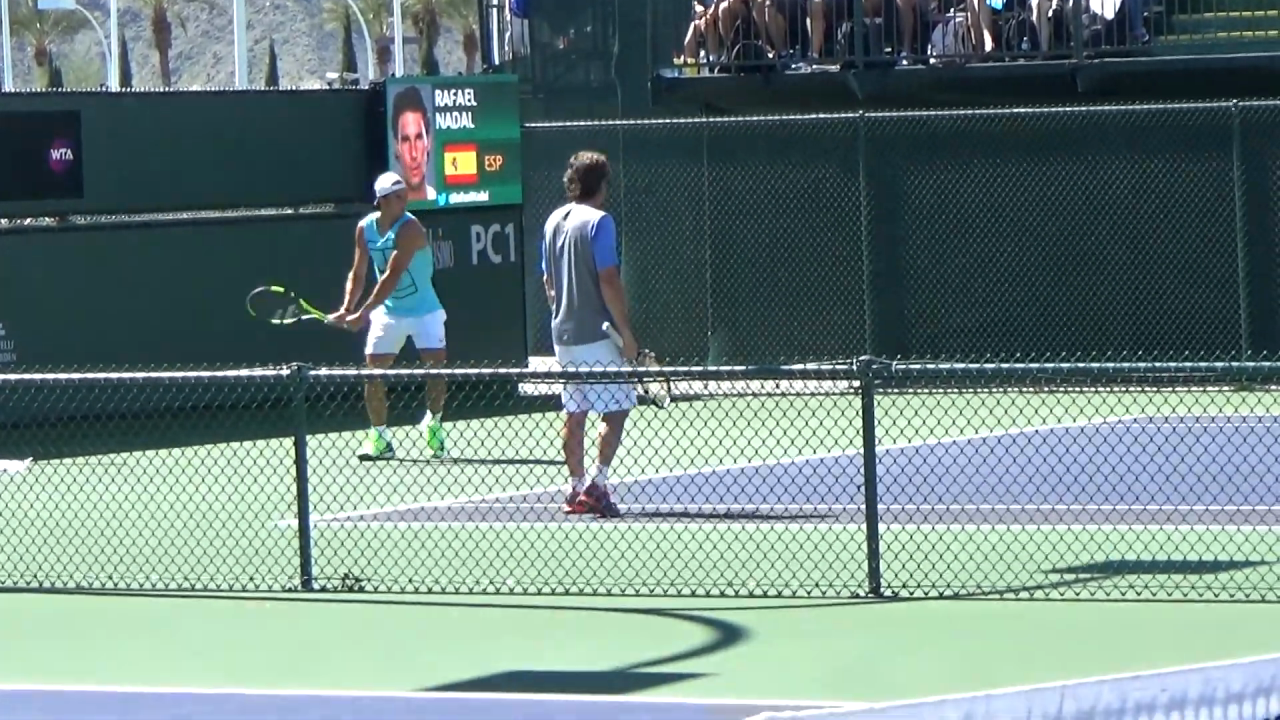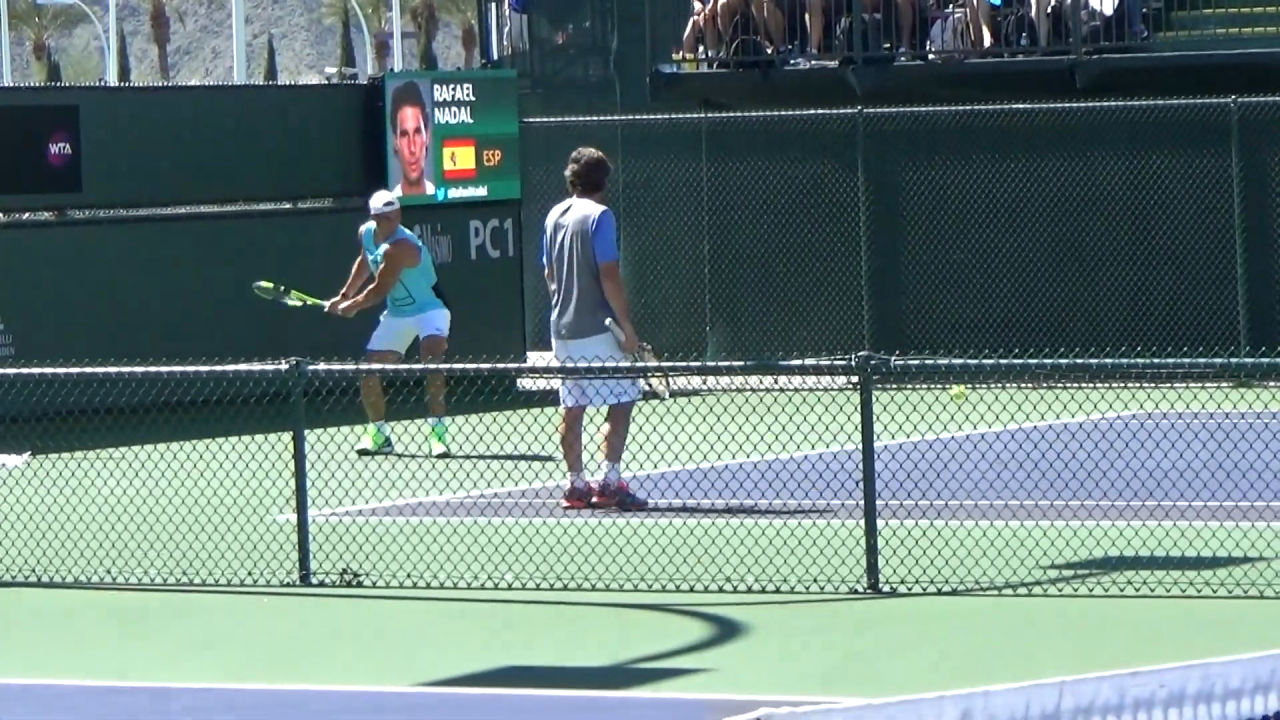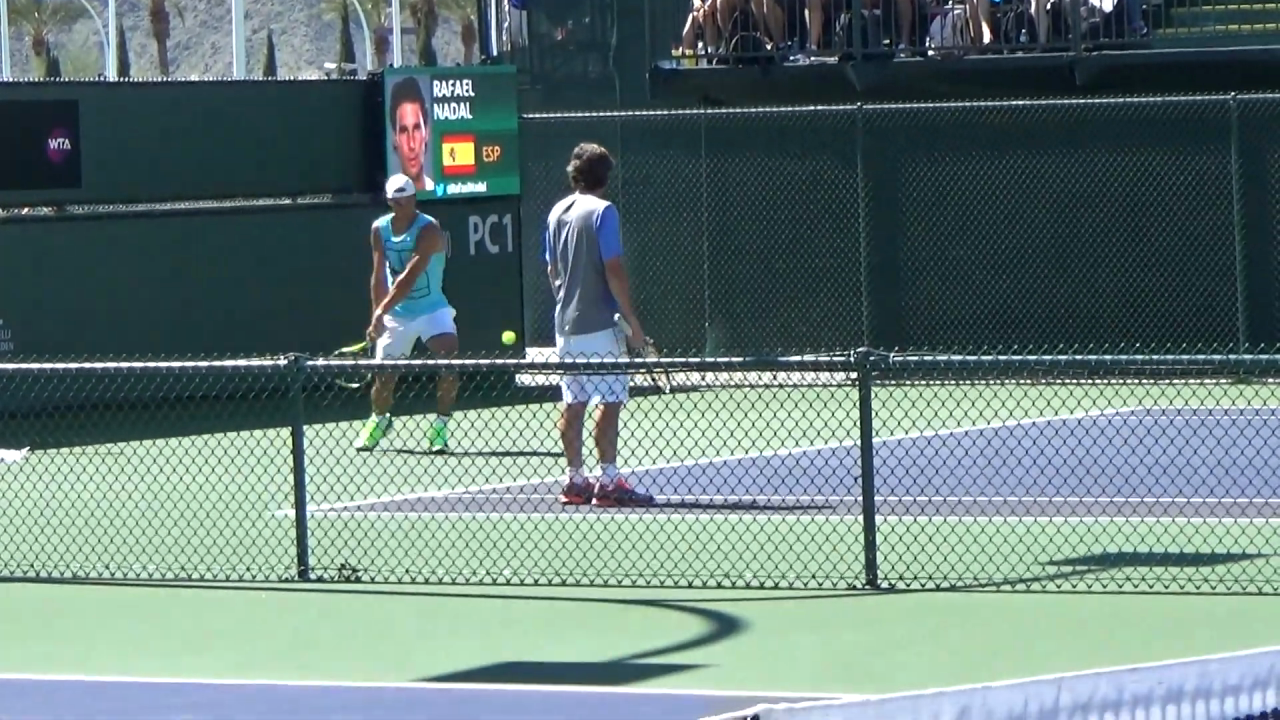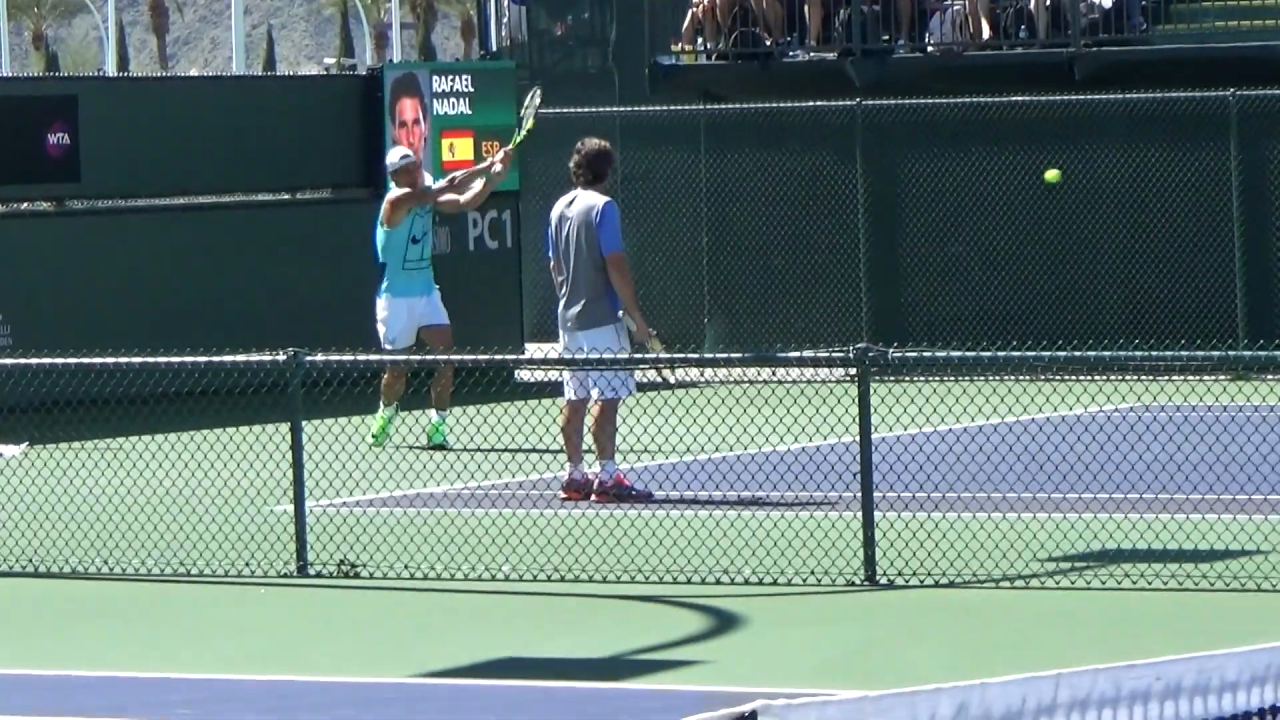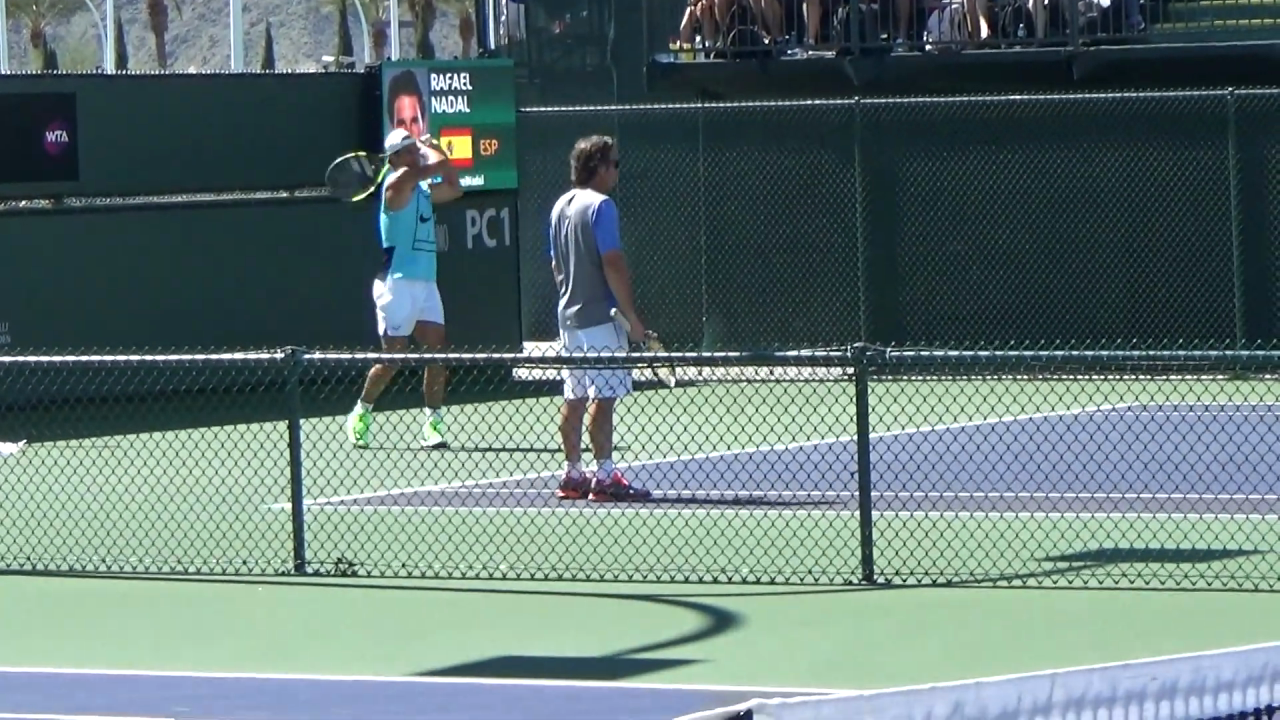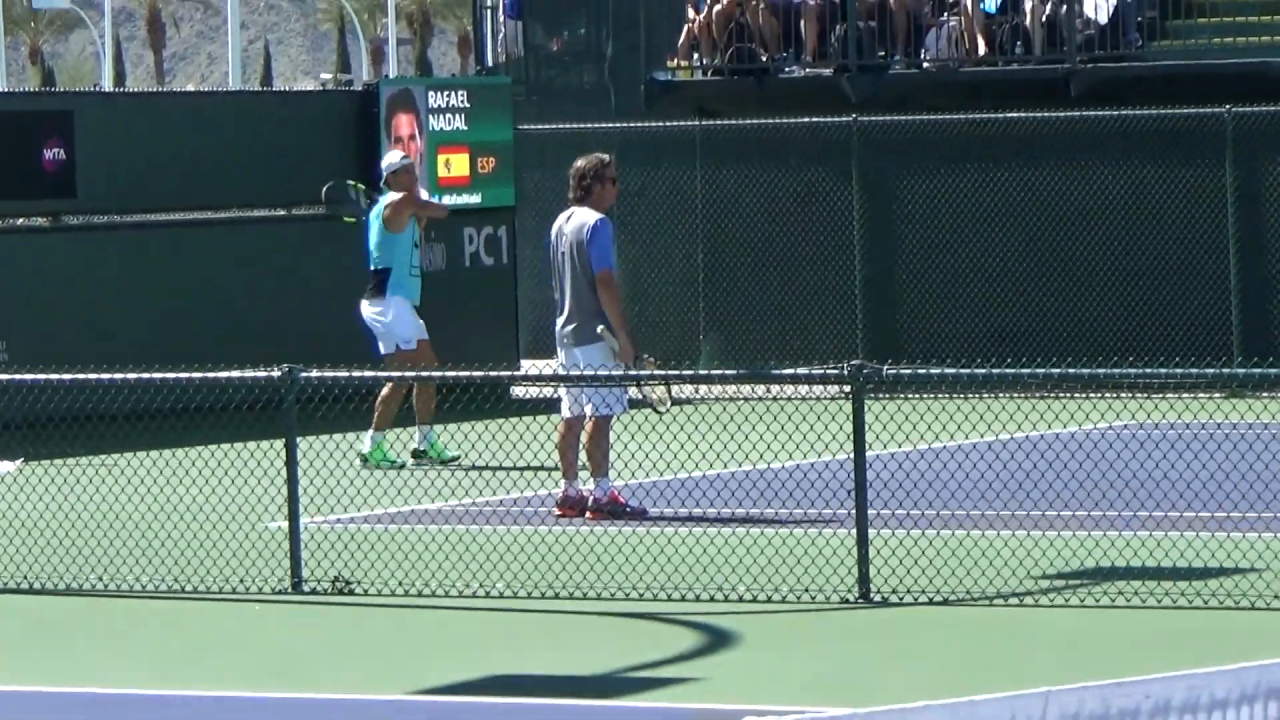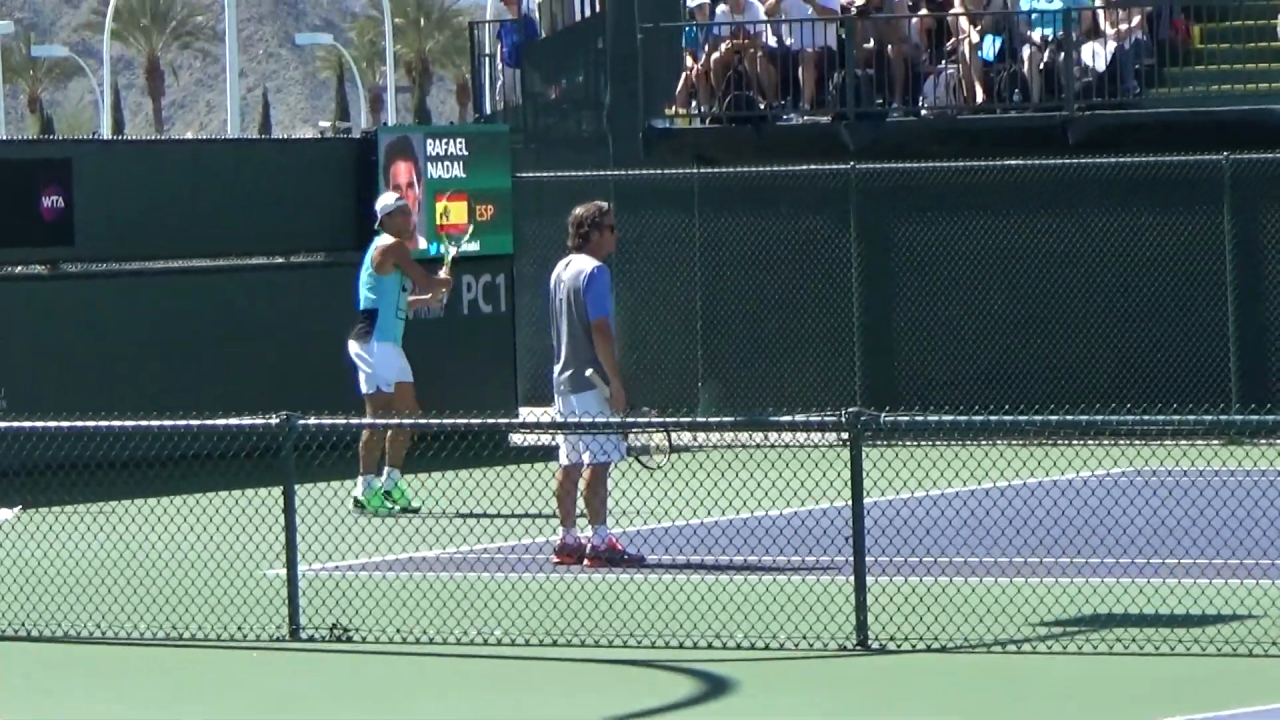
dt=0.2s
person 1, frame 1
left shoulder: (553, 220)
right shoulder: (599, 221)
right elbow: (608, 281)
right wrist: (626, 331)
left hip: (564, 334)
right hip: (597, 335)
left knee: (574, 412)
right knee: (617, 409)
left ankle: (577, 490)
right ankle: (596, 484)
person 1, frame 2
left shoulder: (554, 216)
right shoulder: (599, 215)
right elbow: (609, 275)
right wrist: (626, 325)
left hip: (562, 328)
right hip: (596, 328)
left knee: (572, 407)
right knee: (621, 402)
left ankle: (577, 486)
right ankle: (609, 482)
person 1, frame 3
left shoulder: (556, 212)
right shoulder: (603, 211)
right elbow: (614, 271)
right wrist: (632, 319)
left hip: (566, 323)
right hip: (599, 324)
left knee: (573, 403)
right knee: (608, 402)
left ankle: (576, 481)
right ankle: (608, 483)
person 1, frame 4
left shoulder: (559, 208)
right shoulder: (603, 206)
right elbow: (616, 266)
right wrist: (636, 314)
left hip: (569, 318)
right hip: (601, 320)
left knee: (575, 399)
right knee: (607, 399)
left ankle: (575, 477)
right ankle: (607, 479)
person 1, frame 5
left shoulder: (561, 206)
right shoulder: (601, 205)
right elbow: (612, 264)
right wrist: (632, 314)
left hip: (570, 316)
right hip: (600, 317)
left knee: (574, 397)
right knee: (603, 397)
left ankle: (573, 476)
right ankle: (605, 478)
person 1, frame 6
left shoulder: (561, 223)
right shoulder: (597, 223)
right elbow: (605, 284)
right wrist: (623, 335)
left hip: (567, 334)
right hip: (596, 336)
left knee: (571, 415)
right knee: (600, 415)
left ankle: (570, 494)
right ankle: (602, 496)
person 1, frame 7
left shoulder: (560, 270)
right shoulder: (595, 270)
right elbow: (600, 331)
right wrist: (616, 382)
left hip: (565, 380)
right hip: (592, 383)
left knee: (569, 463)
right knee: (597, 462)
left ankle: (568, 541)
right ankle: (599, 544)
person 2, frame 1
left shoulder: (410, 229)
right shoulder: (365, 228)
left elbow: (391, 279)
right elbow: (357, 273)
left wrist: (361, 315)
right wrist: (345, 309)
left hip: (424, 310)
right hip: (389, 312)
left knee: (435, 372)
right knee: (372, 377)
left ankle: (433, 425)
right ankle: (380, 438)
person 2, frame 2
left shoulder: (399, 246)
right shoulder: (365, 232)
left elbow: (378, 289)
right elbow: (363, 262)
left wrist: (348, 304)
right wrist: (343, 296)
left hip: (429, 309)
right hip: (395, 313)
left knee: (433, 362)
right knee: (368, 376)
left ankle: (437, 431)
right ankle: (379, 435)
person 2, frame 3
left shoulder: (429, 229)
right shoulder: (380, 229)
left elbow: (410, 278)
right elbow: (380, 275)
left wrist: (382, 312)
right wrist: (378, 316)
left hip: (435, 310)
right hip: (400, 315)
right knee: (384, 378)
left ankle: (438, 431)
right ankle: (379, 422)
person 2, frame 4
left shoulder: (427, 197)
right shoulder: (397, 199)
left elbow: (470, 201)
right elbow: (441, 190)
left wrist: (493, 176)
right wrist: (483, 170)
left hip: (426, 293)
right hip: (395, 296)
right knee: (398, 369)
left ankle: (438, 426)
right ankle: (386, 412)
person 2, frame 5
left shoulder: (421, 186)
right shoulder: (400, 180)
left elbow: (454, 189)
right elbow: (437, 165)
left wrist: (432, 148)
right wrist: (431, 153)
left hip: (425, 283)
right hip: (398, 282)
left knee: (437, 353)
right knee: (392, 357)
left ankle: (432, 424)
right ankle: (360, 415)
person 2, frame 6
left shoulder: (393, 206)
right shoulder: (402, 201)
right elbow: (441, 211)
right wrist: (426, 206)
left hip: (401, 302)
right hip: (387, 301)
left knee: (426, 370)
left ankle: (426, 443)
right ankle: (373, 446)
person 2, frame 7
left shoulder: (392, 249)
right shoulder: (391, 246)
right elbow: (425, 280)
left wrist: (429, 299)
right wrist: (443, 282)
left hip: (390, 344)
right hip: (374, 343)
left knee: (408, 413)
right knee: (380, 417)
left ankle: (390, 484)
right ankle: (366, 491)
